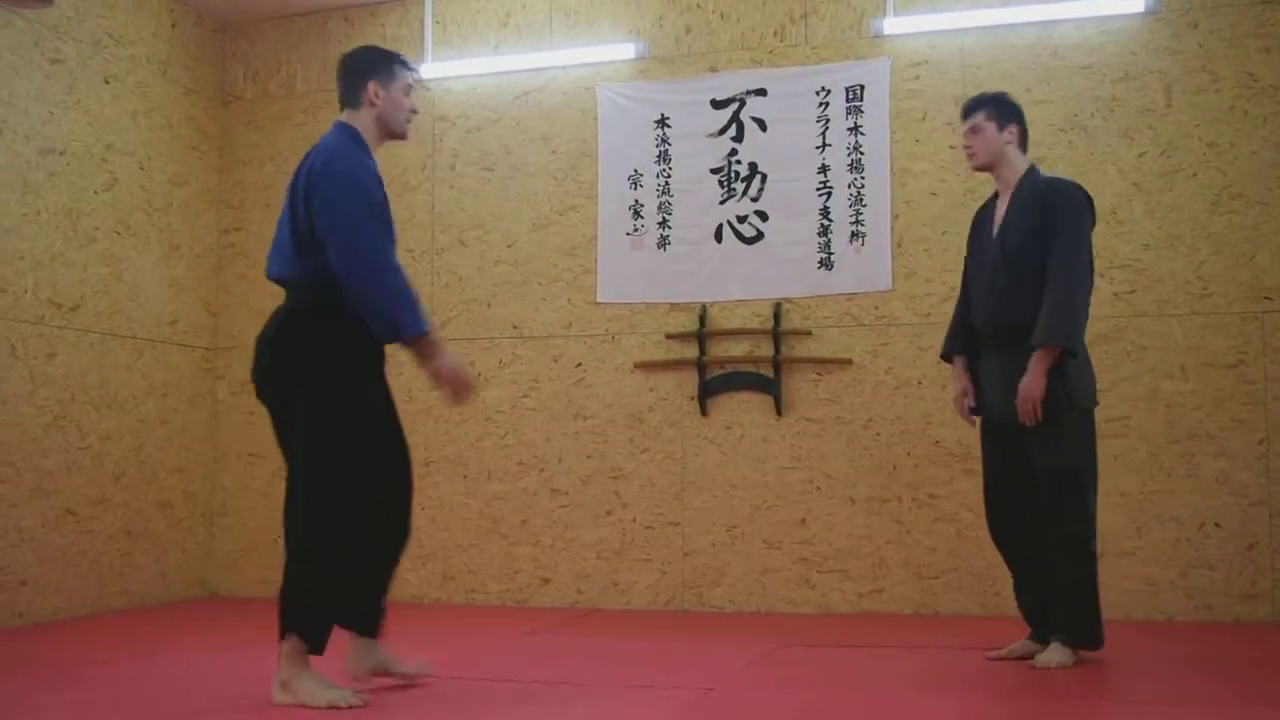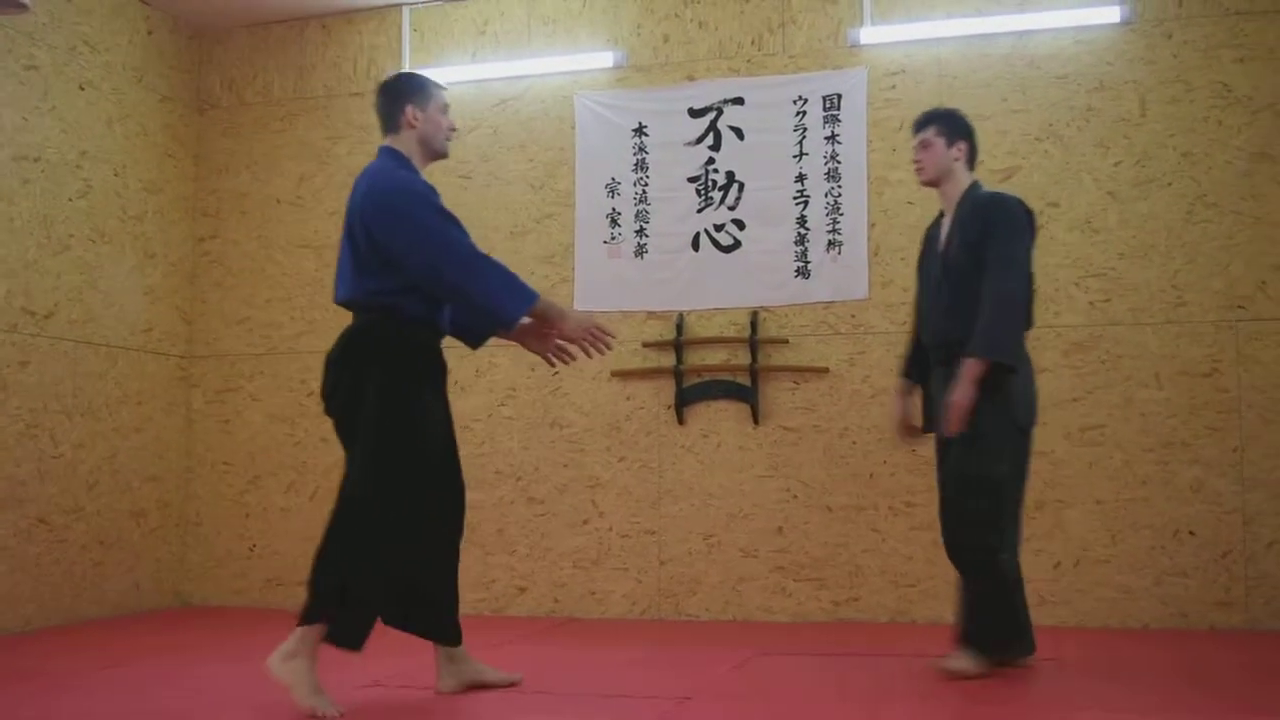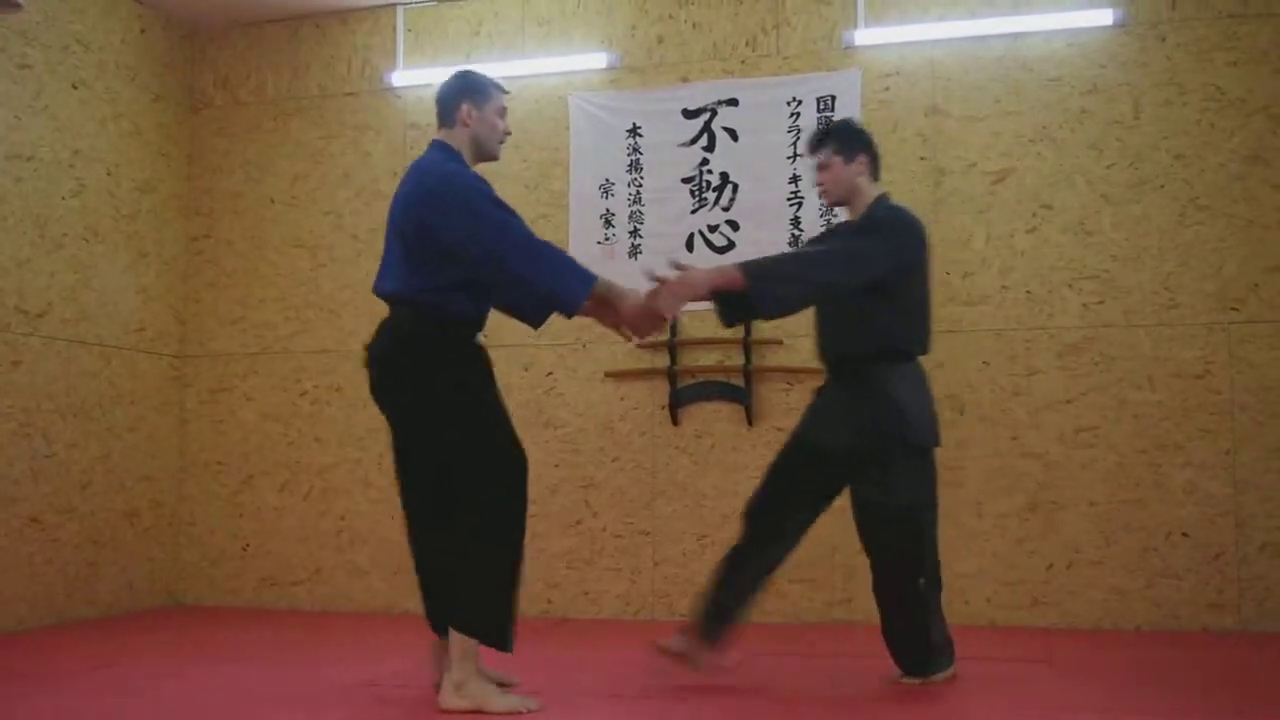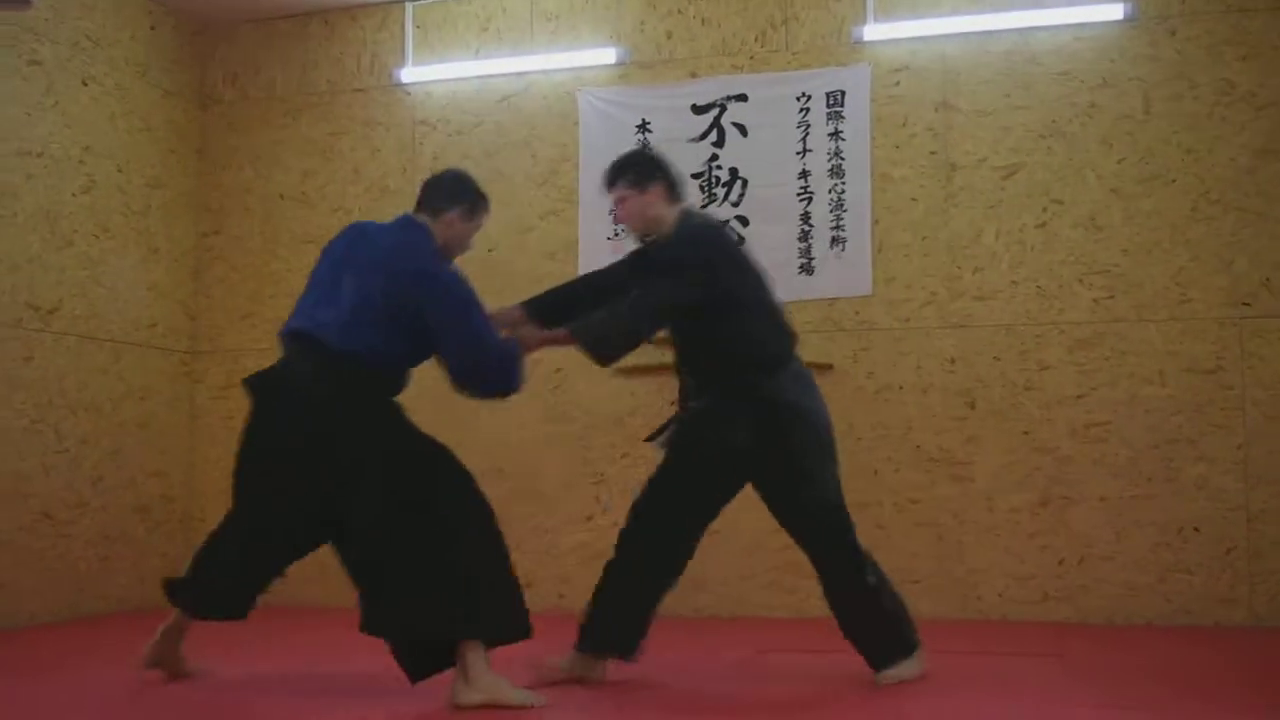
dt=0.5s
person 1, frame 1
left shoulder: (344, 161)
right shoulder: (339, 163)
left elbow: (361, 269)
right elbow: (368, 269)
left wrist: (415, 346)
right wrist: (431, 350)
left hip: (332, 348)
right hip: (317, 350)
left knee: (375, 496)
right knee: (331, 505)
left ankle: (366, 647)
right ankle: (293, 671)
person 1, frame 2
left shoulder: (394, 185)
right shoulder: (396, 186)
left elbow: (440, 285)
right elbow: (462, 265)
left wrist: (517, 329)
right wrist: (553, 318)
left hip: (403, 363)
right hip: (384, 368)
left knee: (431, 509)
right knee: (383, 507)
left ankle: (451, 660)
right ankle: (299, 649)
person 1, frame 3
left shoulder: (440, 180)
right shoulder: (447, 181)
left elbow: (490, 271)
right elbow: (516, 252)
left wrist: (589, 305)
right wrist: (614, 297)
left hip: (428, 353)
right hip: (430, 357)
left knee: (451, 502)
right knee: (475, 500)
left ankle: (451, 657)
person 1, frame 4
left shoulder: (354, 239)
right shoulder: (435, 276)
right elbow: (488, 375)
right wrist: (507, 351)
left hip: (290, 390)
right hip: (343, 407)
left knee: (257, 526)
right knee: (448, 513)
left ankle: (165, 641)
right ankle: (474, 673)
person 2, frame 1
left shoulder: (1059, 198)
right shoulder: (985, 215)
left elbow: (1068, 290)
left wrist: (1038, 367)
right wrist: (962, 370)
left hip: (1051, 377)
right hip: (996, 379)
left knee: (1064, 511)
right knee: (1010, 513)
left ankle: (1070, 635)
right ankle: (1042, 628)
person 2, frame 2
left shoulder: (1002, 215)
right shoulder: (937, 232)
left elbow: (1005, 304)
left wrist: (969, 376)
right wrist: (909, 388)
left hip: (994, 386)
right hip: (951, 389)
left knee: (978, 520)
right knee: (973, 521)
left ankle: (986, 643)
right ankle: (1009, 640)
person 2, frame 3
left shoulder: (896, 231)
right shoulder: (840, 237)
left elbow: (812, 272)
right elbow: (801, 275)
left wrist: (714, 278)
right wrist: (705, 289)
left hip: (888, 403)
right hip: (841, 397)
left knee: (898, 537)
right knee: (771, 515)
left ankle: (928, 658)
right ankle: (706, 633)
person 2, frame 4
left shoulder: (700, 244)
right shoulder: (666, 252)
left elbow: (638, 314)
right elbow: (601, 288)
left wrist: (549, 337)
right wrist: (513, 316)
left hip: (778, 406)
right hip: (726, 406)
left knee: (824, 531)
right knee: (655, 521)
left ankle: (897, 650)
right ankle: (596, 650)
